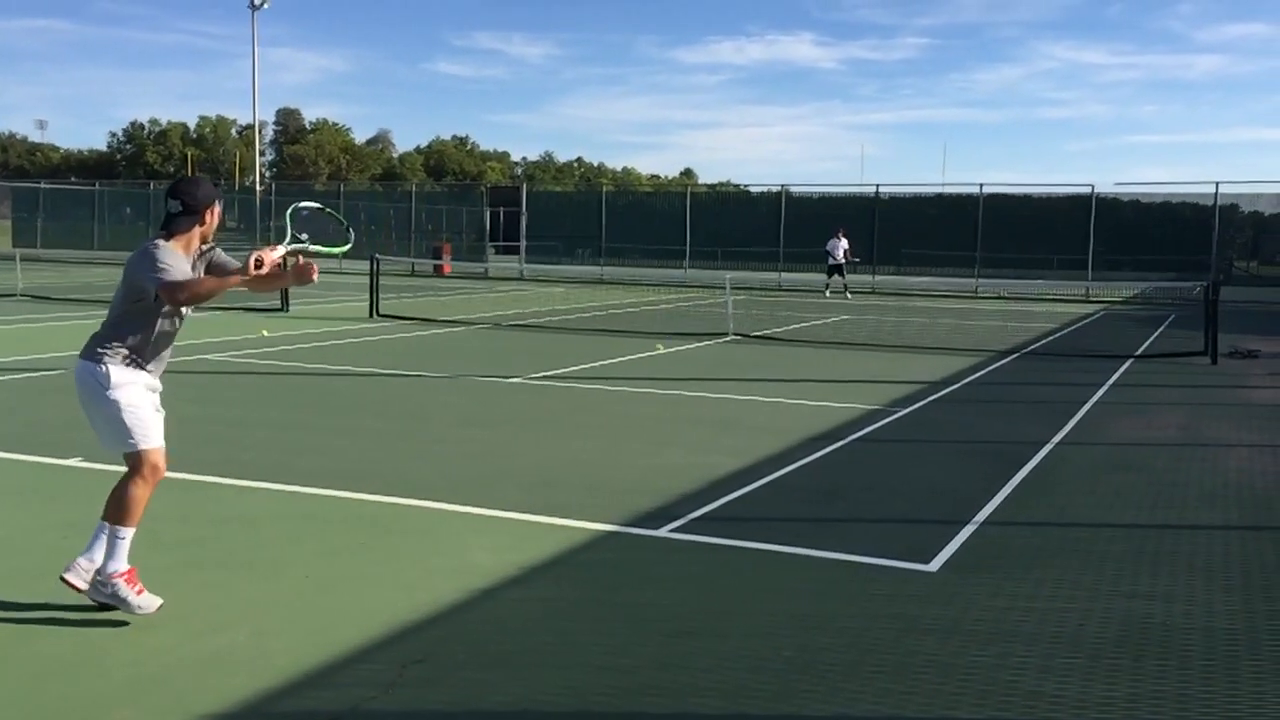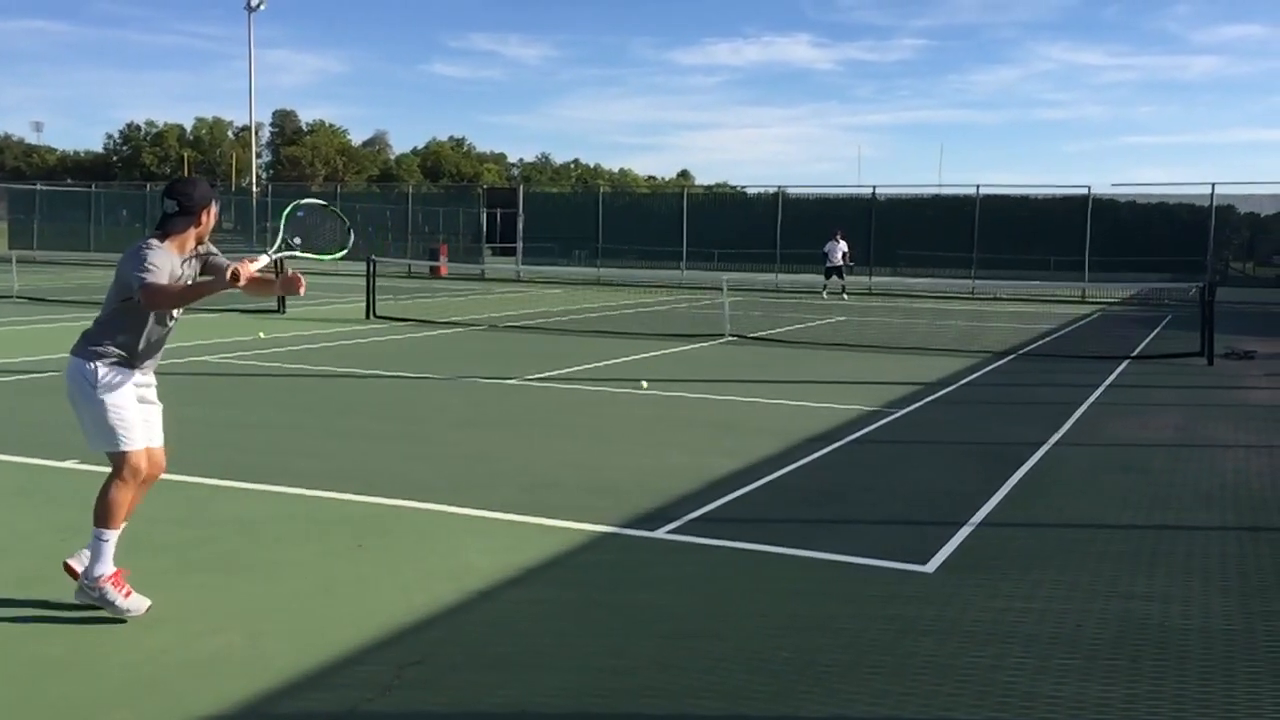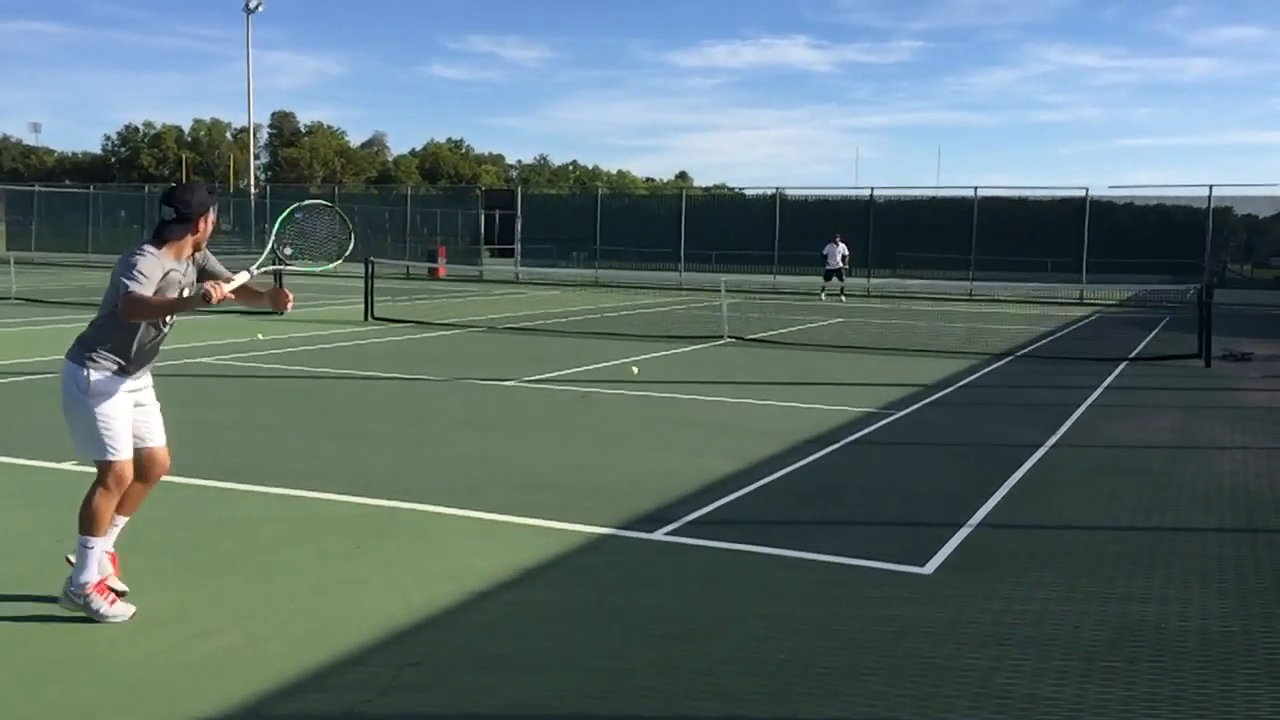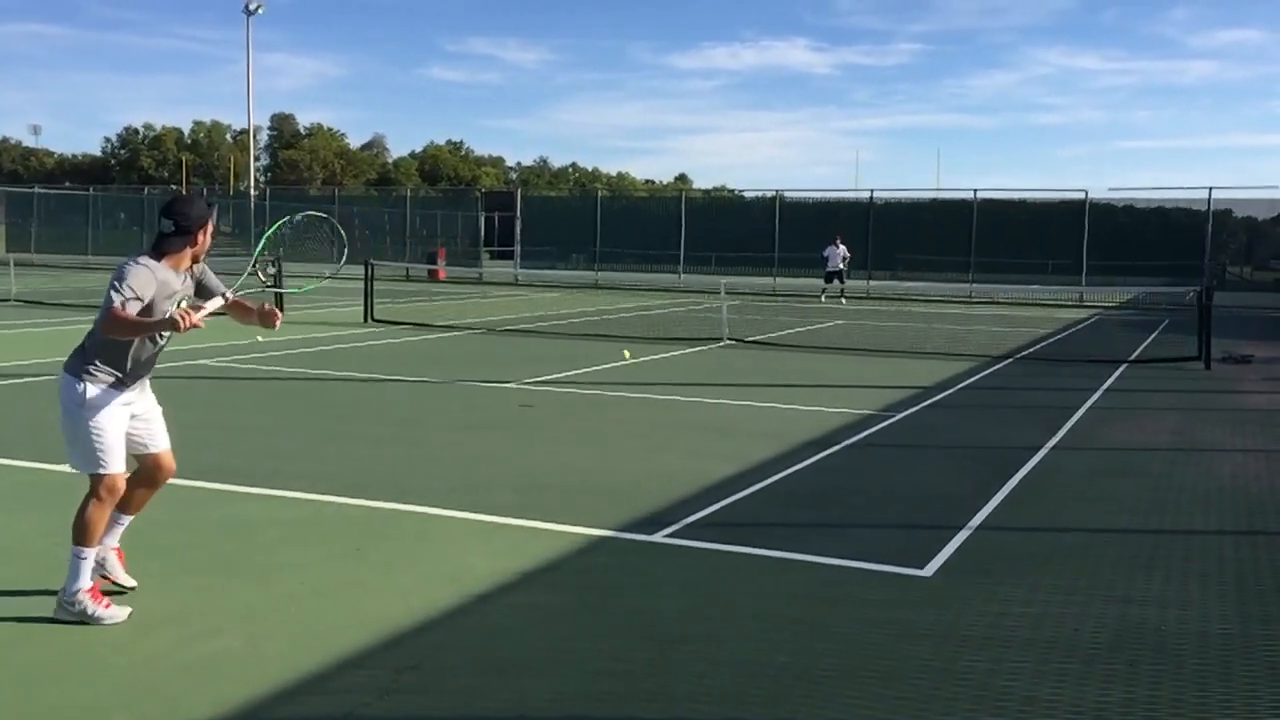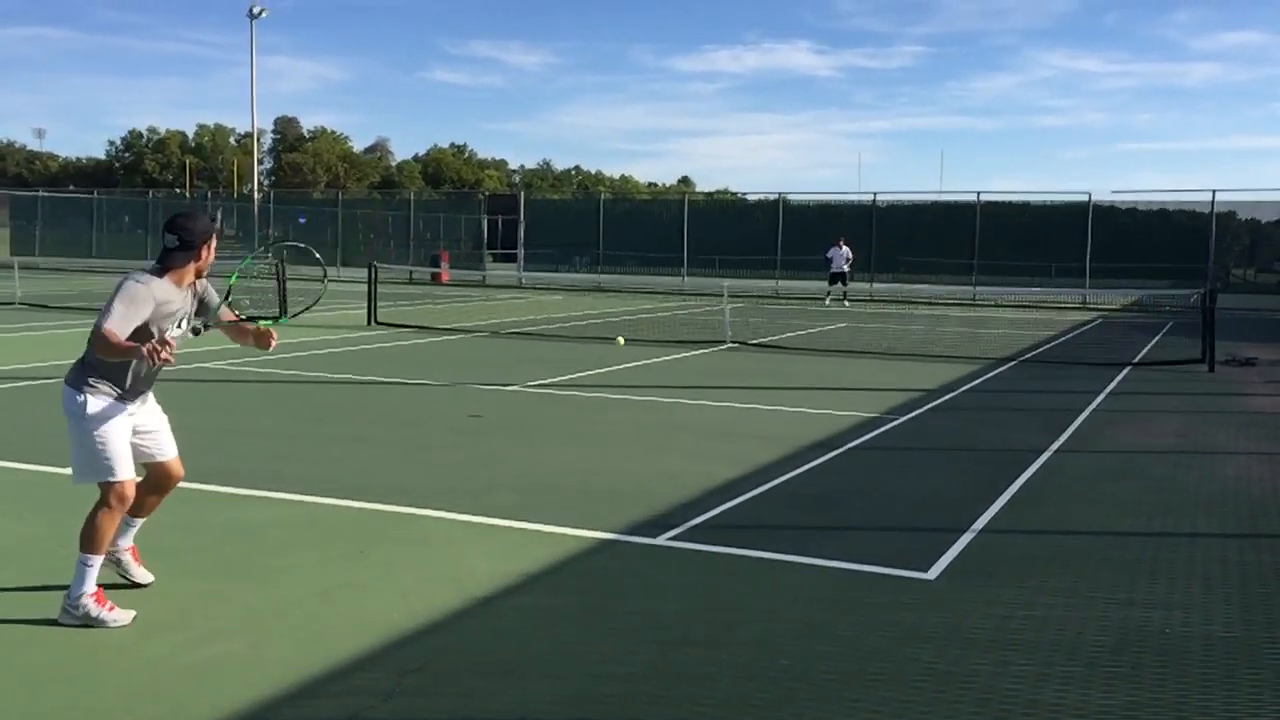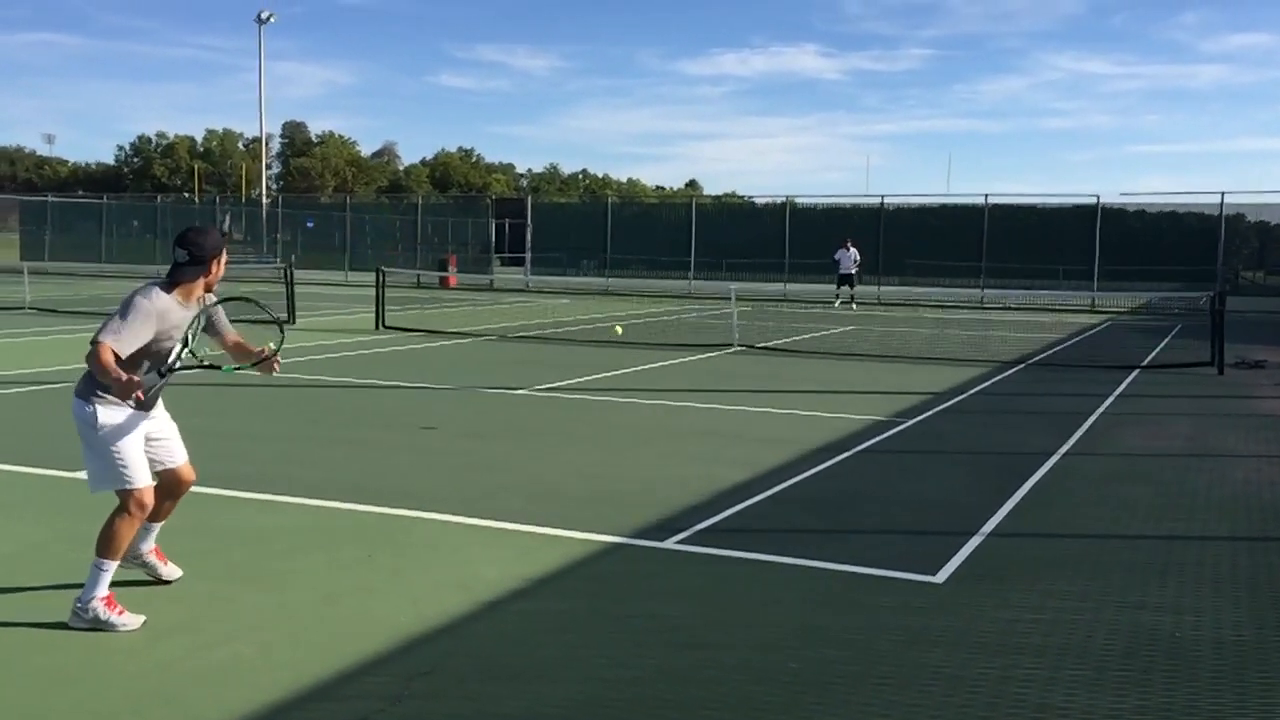
dt=0.4s
person 1, frame 1
left shoulder: (202, 252)
right shoulder: (157, 256)
left elbow: (252, 280)
right elbow: (178, 294)
left wrist: (289, 276)
right wrist: (237, 276)
left hip: (139, 375)
right hip: (109, 370)
left knee: (147, 469)
right knee: (148, 466)
left ankle: (90, 565)
right ankle: (112, 574)
person 1, frame 2
left shoulder: (199, 252)
right shoulder: (149, 256)
left elbow: (245, 280)
right elbow: (154, 298)
left wrist: (279, 285)
right wrist: (217, 284)
left hip: (136, 372)
right hip: (99, 369)
left knee: (152, 466)
right knee: (131, 467)
left ankle: (90, 559)
right ankle: (98, 576)
person 1, frame 3
left shoulder: (195, 258)
right shoulder: (144, 262)
left elbow: (238, 289)
right elbow: (131, 308)
left wrist: (268, 297)
right wrist: (190, 301)
left hip: (133, 376)
right hip: (95, 374)
left knee: (154, 464)
right knee: (116, 474)
left ankle: (98, 553)
right ankle: (82, 585)
person 1, frame 4
left shoulder: (194, 271)
right shoulder: (141, 272)
left elbow: (231, 305)
right elbow: (110, 322)
left wrist: (258, 314)
right wrist: (161, 323)
left hip: (132, 386)
right hip: (93, 385)
left knee: (159, 467)
right knee: (108, 485)
left ankle: (105, 547)
right ankle: (75, 594)
person 1, frame 5
left shoulder: (197, 287)
right shoulder: (141, 288)
left elbow: (229, 324)
right elbow: (99, 341)
left wrist: (254, 335)
right wrist: (136, 350)
left hip: (136, 397)
right hip: (95, 397)
left knee: (168, 473)
right knee: (119, 493)
left ankle: (120, 547)
right ankle: (80, 599)
person 1, frame 6
left shoulder: (204, 301)
right shoulder: (149, 304)
left elbow: (231, 343)
right elbow: (99, 351)
left wrist: (258, 358)
right wrist: (118, 380)
left hip: (145, 405)
right hip: (106, 407)
left knee: (180, 478)
right knee: (139, 500)
left ankle: (141, 550)
right ankle: (91, 602)
